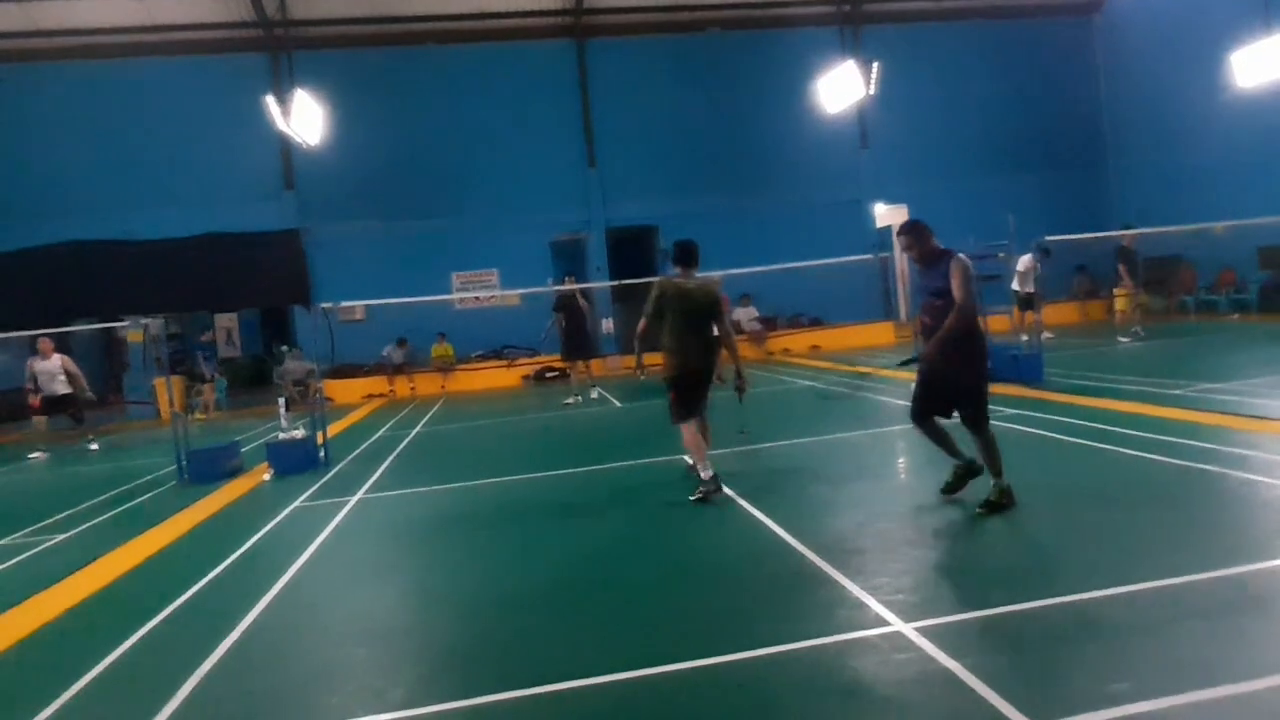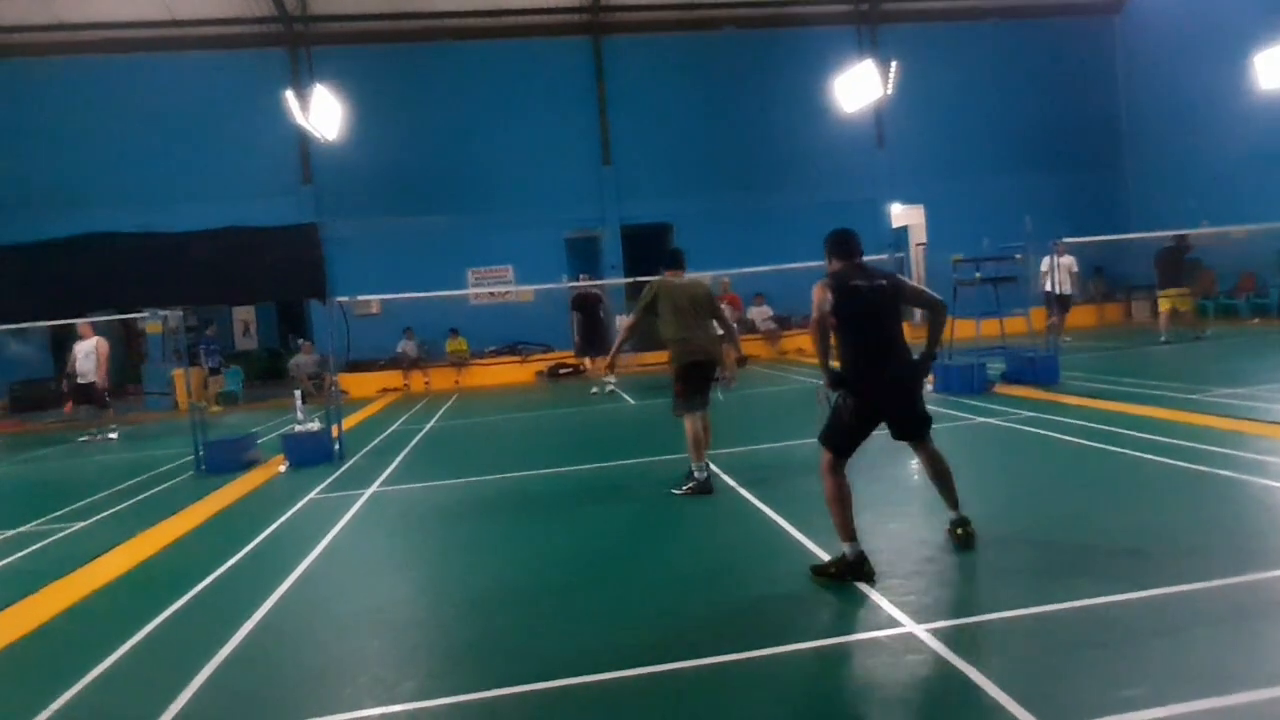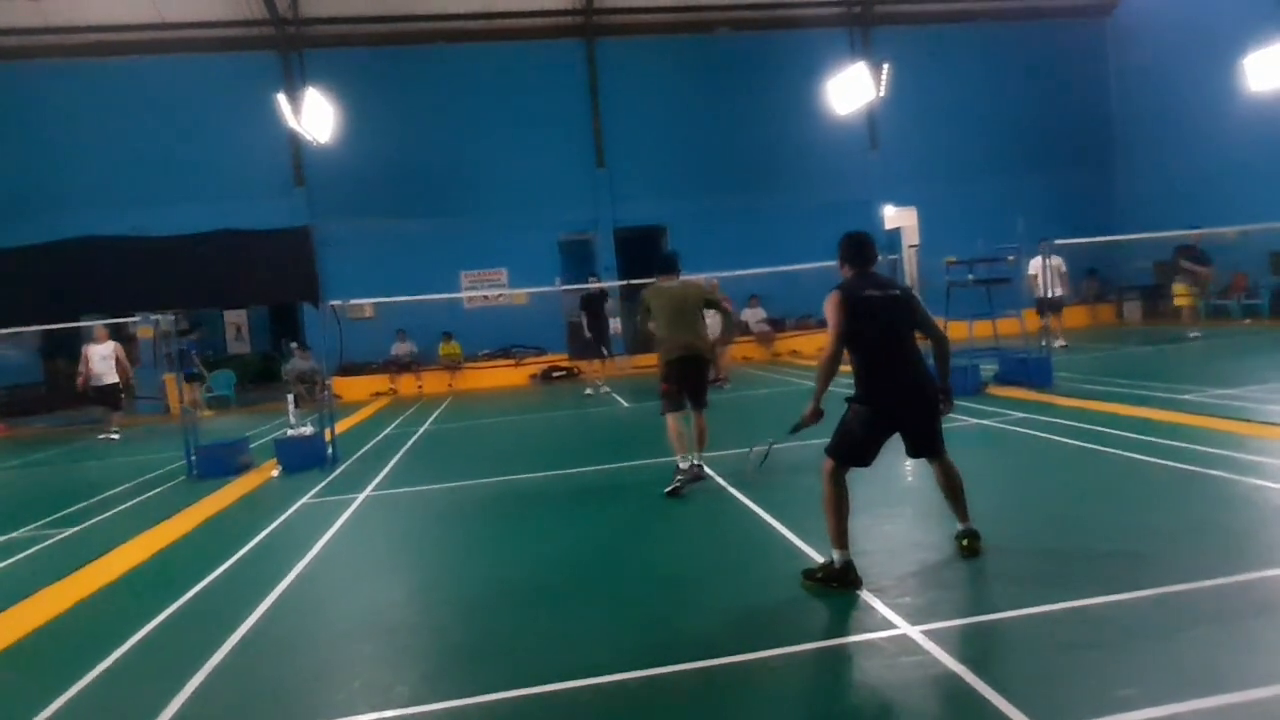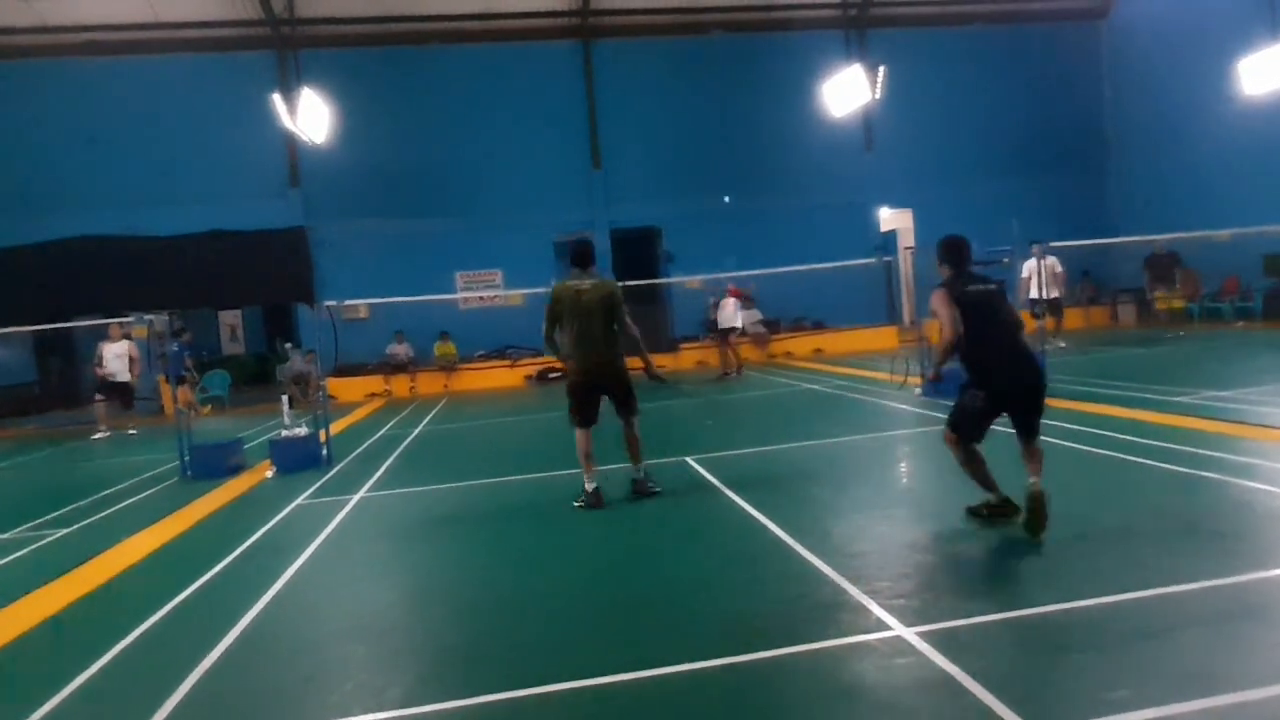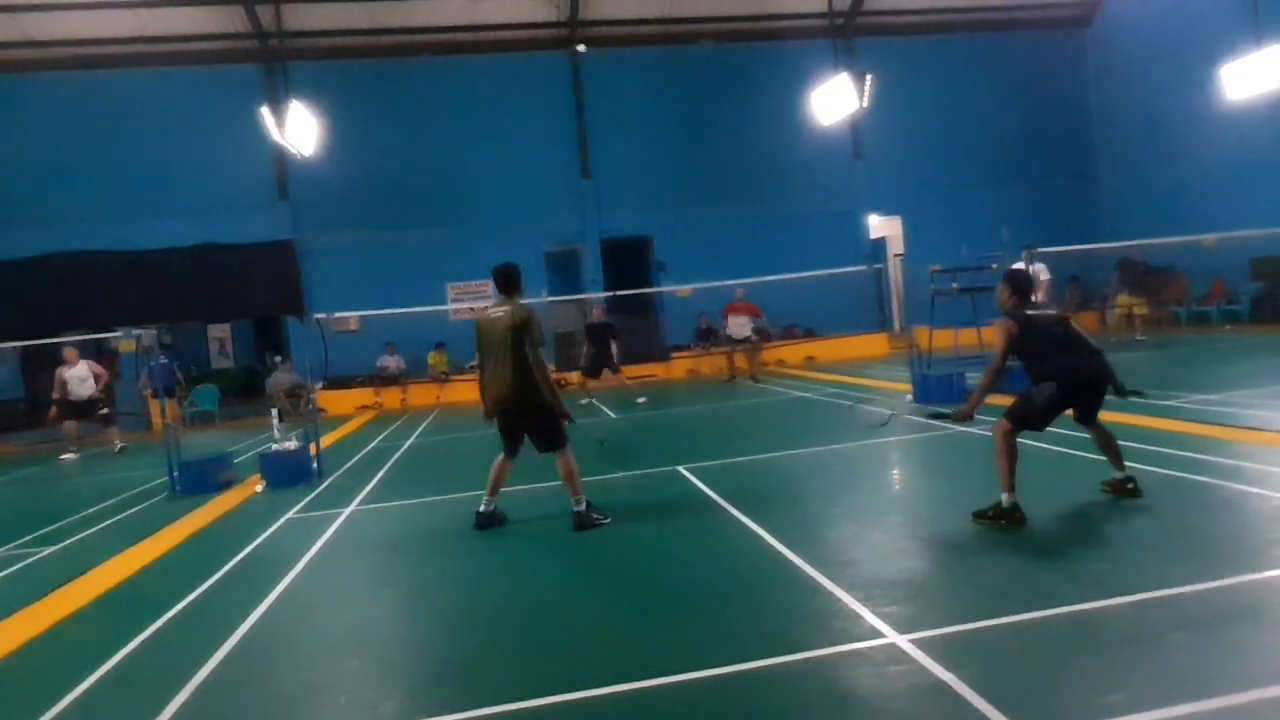
dt=1s
person 1, frame 1
left shoulder: (956, 263)
right shoulder: (924, 270)
left elbow: (964, 307)
left wrist: (936, 343)
right wrist: (929, 349)
left hip: (965, 355)
right hip: (936, 358)
left knee: (976, 424)
right knee: (920, 417)
left ankle: (1001, 488)
right ankle: (964, 463)
person 1, frame 2
left shoulder: (826, 286)
right shoulder: (889, 280)
left elbow: (819, 321)
right elbow: (938, 305)
left wrist: (826, 369)
right wrist: (929, 354)
left hip: (860, 386)
right hip: (903, 378)
left knee: (831, 463)
right knee: (923, 445)
left ankle: (852, 557)
right ankle: (959, 522)
person 1, frame 3
left shoulder: (840, 297)
right shoulder: (901, 292)
left elbow: (834, 352)
right elbow: (939, 339)
left wrist: (815, 402)
right wrist: (943, 385)
left hip: (874, 398)
right hip: (919, 391)
left knee: (833, 470)
right knee: (938, 458)
left ankle: (841, 564)
right ankle: (967, 532)
person 1, frame 4
left shoulder: (943, 293)
right shoulder: (992, 287)
left elbow: (953, 335)
left wrist: (936, 368)
left hip: (989, 379)
right hip: (1028, 371)
left knee: (955, 438)
right knee: (1028, 439)
left ankle: (998, 502)
right ankle: (1034, 491)
person 1, frame 5
left shoulder: (1008, 322)
right shoulder: (1055, 316)
left elbow: (996, 369)
right elbow: (1093, 351)
left wrist: (970, 407)
right wrist: (1115, 384)
left hip: (1059, 379)
right hip: (1094, 374)
left knee: (1003, 430)
right knee: (1090, 422)
left ankle: (1008, 506)
right ankle: (1123, 479)
person 2, frame 1
left shoulder: (663, 287)
right shoulder: (710, 289)
left elbow: (642, 329)
right elbow: (726, 333)
right wrist: (738, 371)
left hip: (677, 364)
right hip: (706, 361)
left knee: (687, 423)
right knee: (699, 414)
left ankle: (708, 477)
right ankle: (701, 464)
person 2, frame 2
left shoulder: (656, 288)
right shoulder: (701, 287)
left elbow: (630, 324)
right elbow: (725, 323)
left wrist: (612, 354)
right wrist: (738, 352)
left hip: (684, 355)
right hip: (710, 353)
left knee: (689, 414)
right knee: (702, 410)
left ankle: (700, 477)
right ankle: (701, 464)
person 2, frame 3
left shoulder: (648, 294)
right shoulder: (696, 288)
left elbow: (644, 325)
right elbow: (726, 310)
right wrist: (725, 334)
left hip: (672, 354)
right hip: (700, 352)
left knee: (672, 412)
right knee: (698, 410)
left ankle: (684, 467)
right ankle: (696, 463)
person 2, frame 4
left shoulder: (559, 292)
right shoulder: (609, 288)
left elbow: (548, 334)
right elbow: (628, 328)
left wrist: (562, 357)
right wrist: (647, 362)
left hip: (579, 368)
right hip: (612, 365)
left knee: (582, 429)
right knee: (629, 420)
left ankle: (591, 489)
right ankle: (639, 478)
person 2, frame 5
left shoulder: (483, 319)
right shoulder: (523, 314)
left elbow: (481, 364)
right elbow: (536, 361)
left wrist: (486, 401)
right wrist: (557, 400)
left hip: (500, 398)
right hip: (528, 396)
left knee: (508, 453)
right knee: (562, 449)
left ankle: (485, 510)
right ankle: (581, 510)
